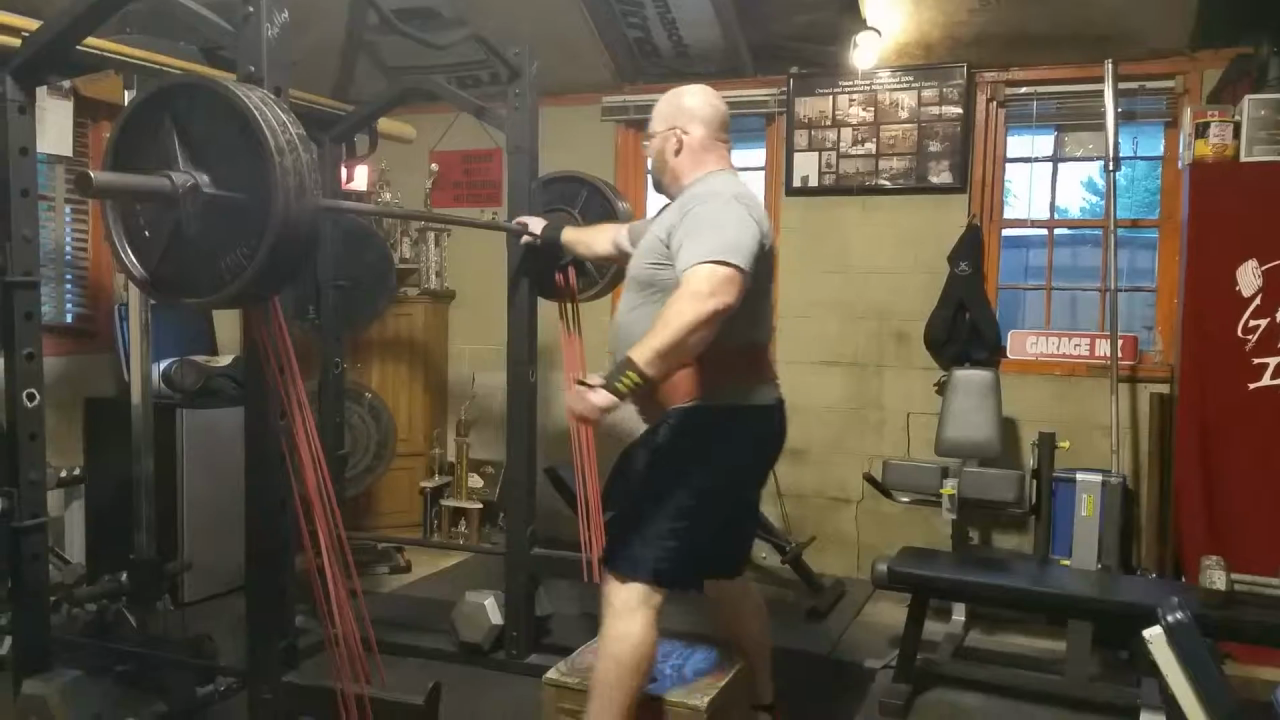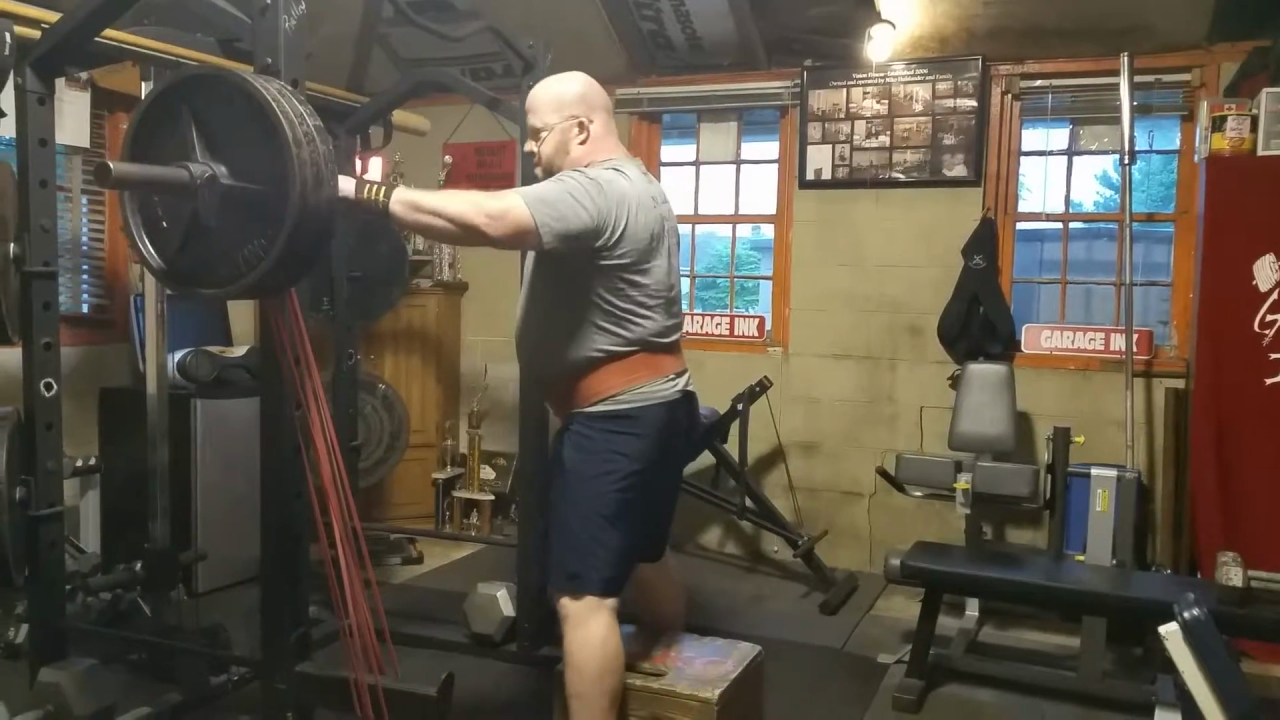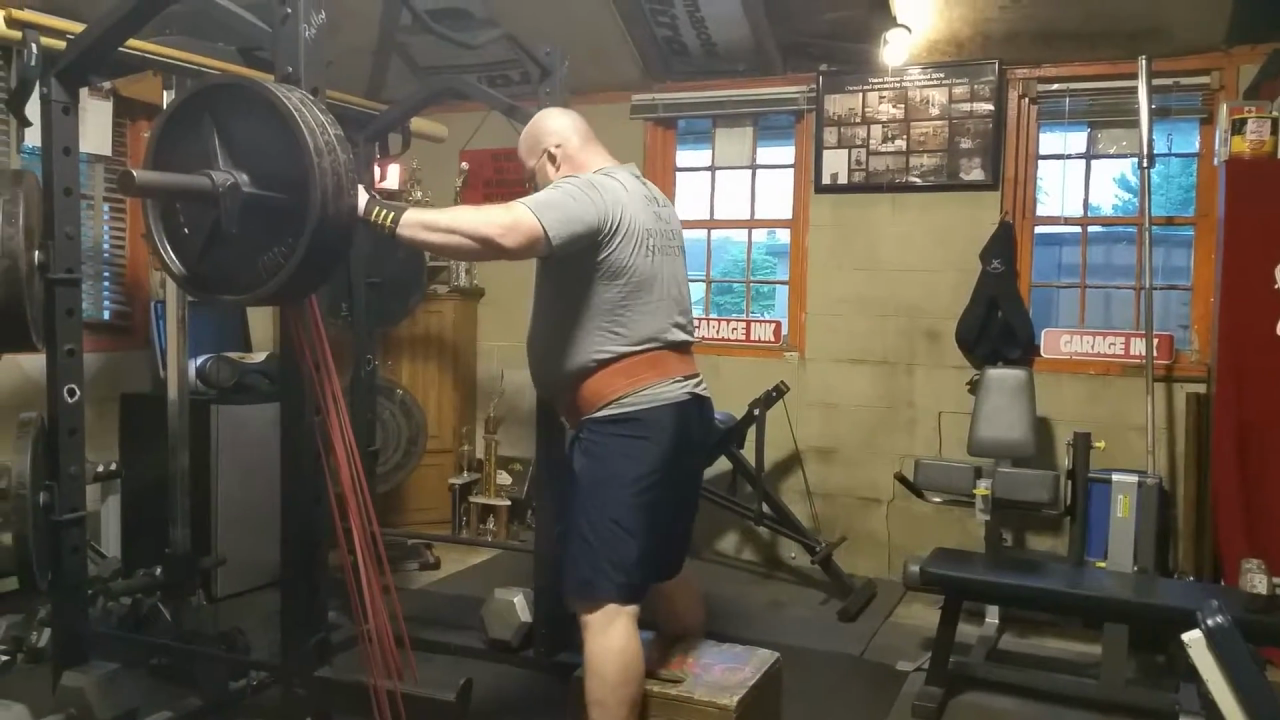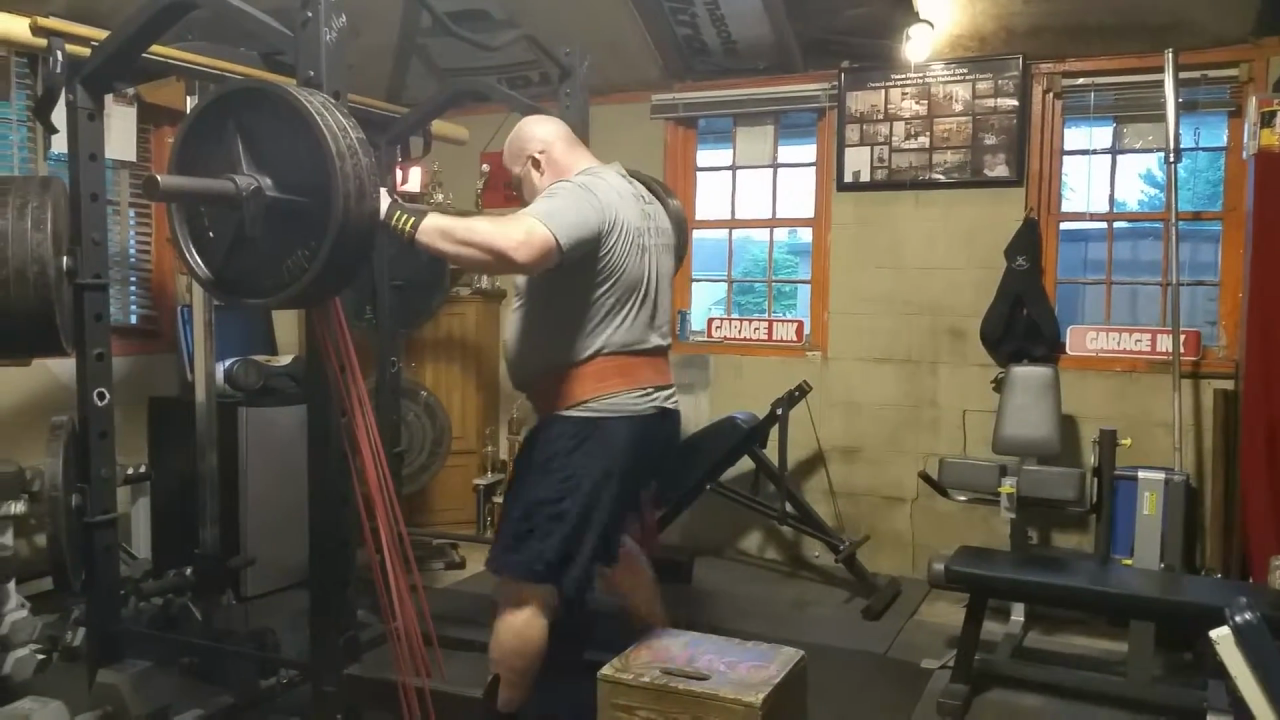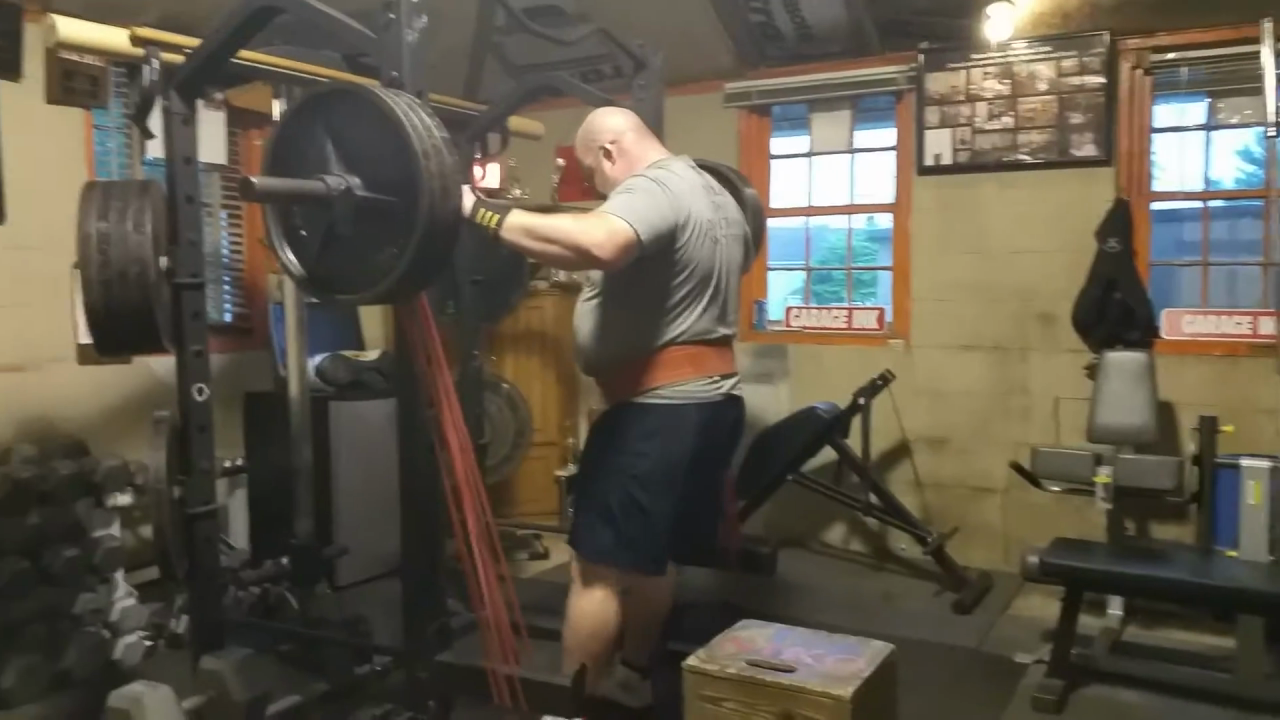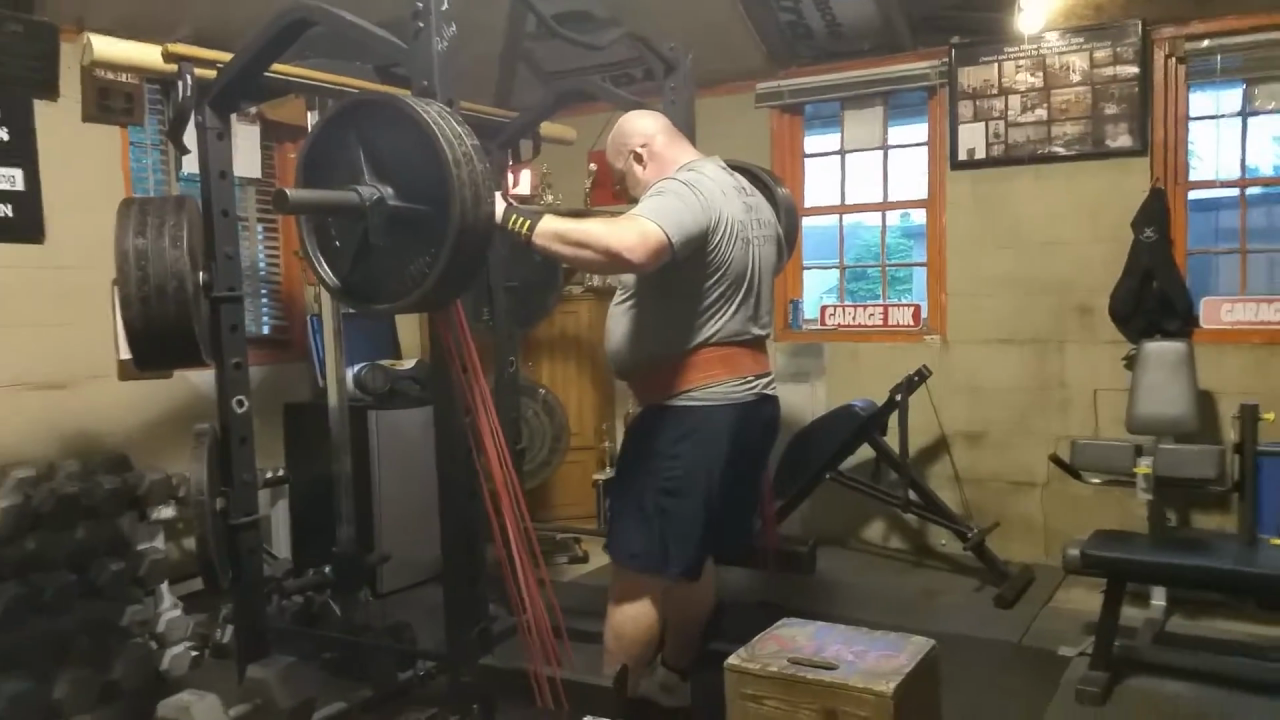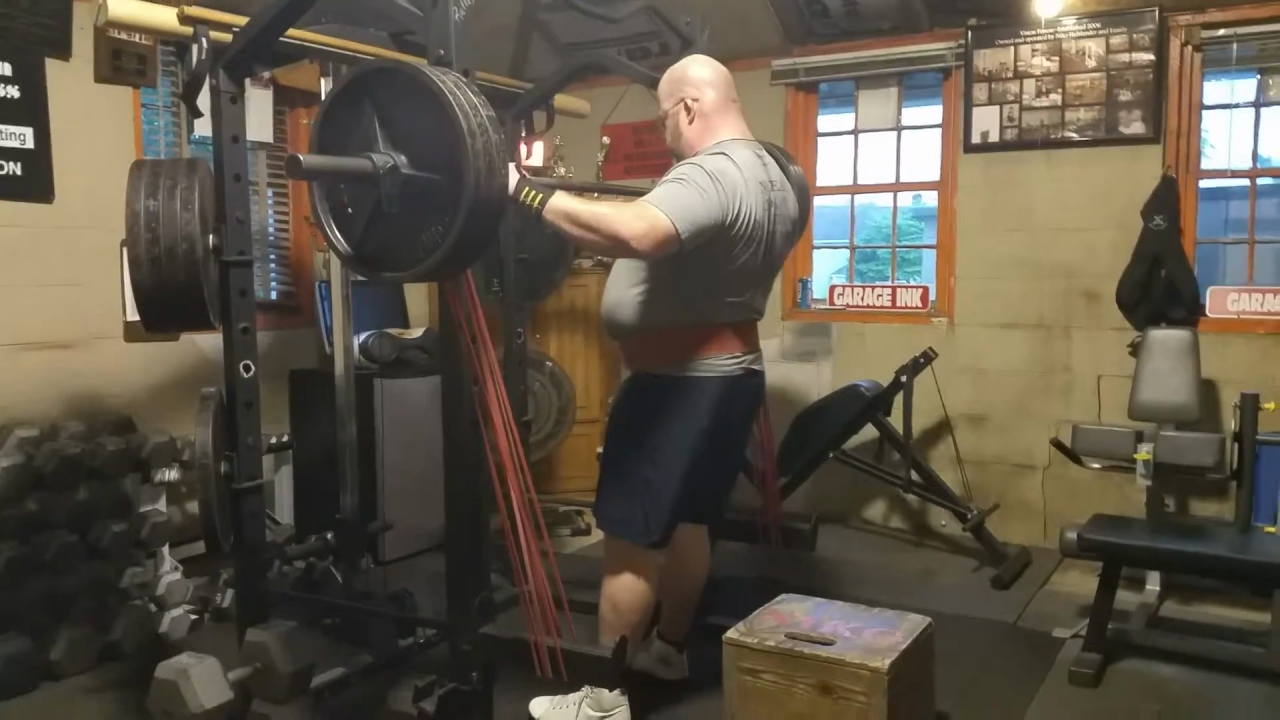
dt=0.7s
person 1, frame 1
left shoulder: (717, 203)
right shoulder: (700, 206)
left elbow: (708, 298)
right elbow: (620, 240)
left wrist: (620, 381)
right wrist: (555, 234)
left hip: (714, 423)
right hip: (731, 418)
left knee: (629, 587)
right knee: (721, 571)
person 1, frame 2
left shoulder: (596, 192)
right shoulder: (632, 186)
left elbow: (487, 219)
left wrist: (366, 193)
left hip: (617, 417)
right hip: (652, 406)
left knee: (583, 593)
right knee: (640, 556)
person 1, frame 3
left shoulder: (589, 195)
right shoulder: (644, 196)
left elbow: (499, 231)
left wrist: (378, 212)
left hip: (629, 421)
right hip: (678, 409)
left knee: (602, 603)
right knee: (662, 570)
person 1, frame 4
left shoulder: (579, 197)
right shoulder: (640, 199)
left elbow: (513, 246)
left wrist: (399, 216)
left hip: (595, 419)
right hip: (649, 410)
left knee: (523, 581)
right knee: (605, 544)
person 1, frame 5
left shoulder: (653, 190)
right shoulder: (714, 193)
left elbow: (596, 243)
left wrist: (483, 212)
left hip: (660, 407)
right hip: (712, 398)
left knee: (599, 563)
right knee: (651, 555)
right ankle: (630, 679)
person 1, frame 6
left shoulder: (686, 192)
right shoulder: (748, 195)
left elbow: (627, 246)
left wrist: (517, 219)
left hip: (695, 409)
right hip: (745, 399)
left knee: (639, 568)
right knee: (690, 554)
right ankle: (670, 678)
person 1, frame 7
left shoulder: (710, 176)
right shoulder: (773, 178)
left elbow: (635, 233)
left wrist: (528, 193)
left hip: (679, 381)
right hip: (731, 371)
left knee: (631, 538)
right knee: (685, 521)
right ankle: (667, 649)
